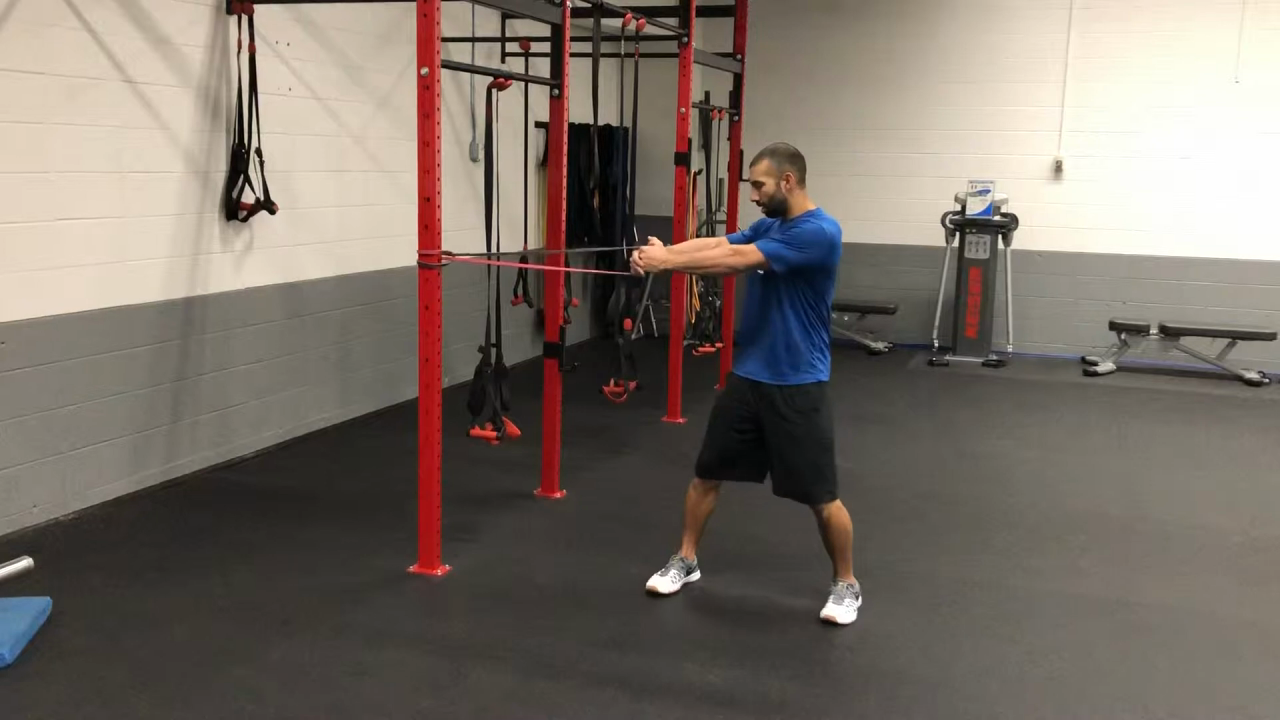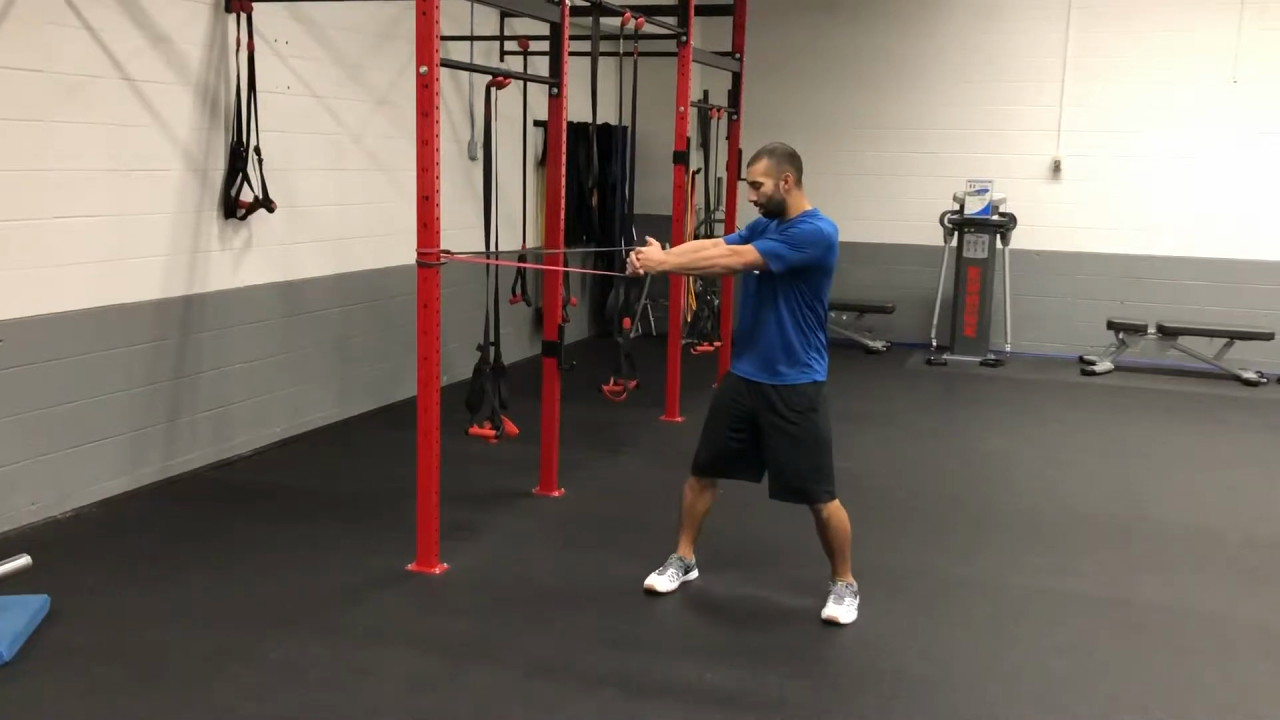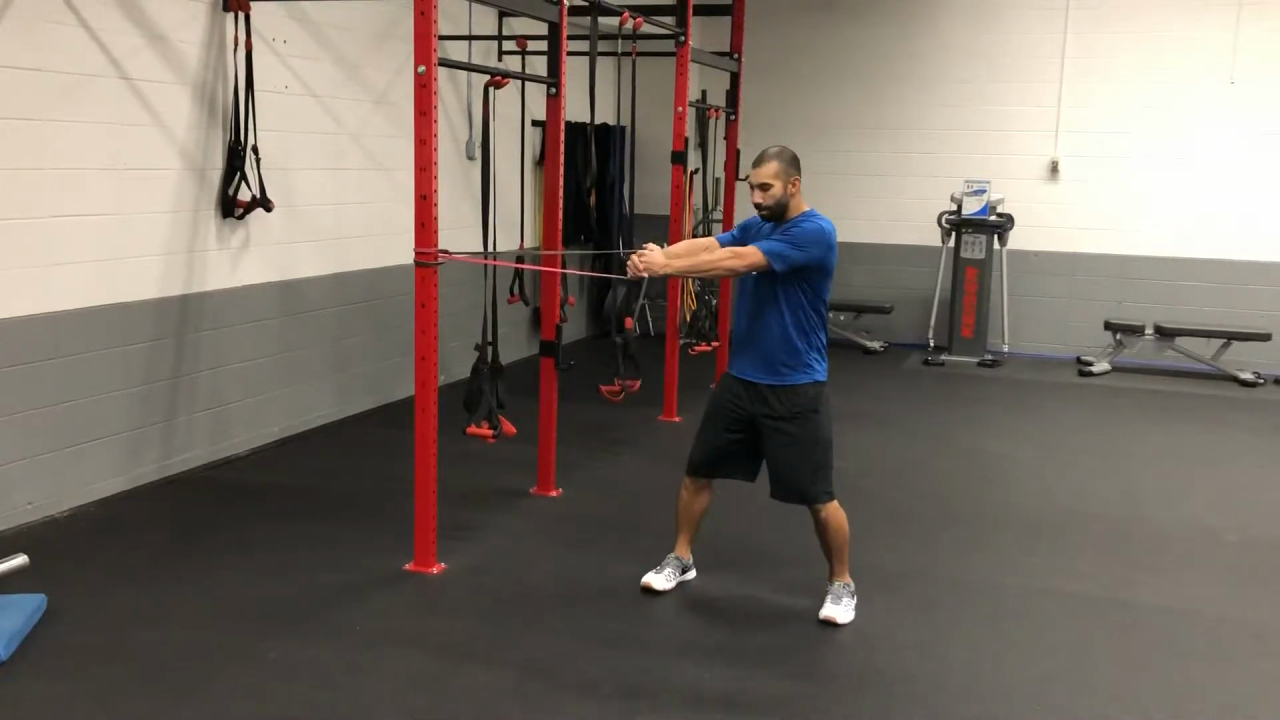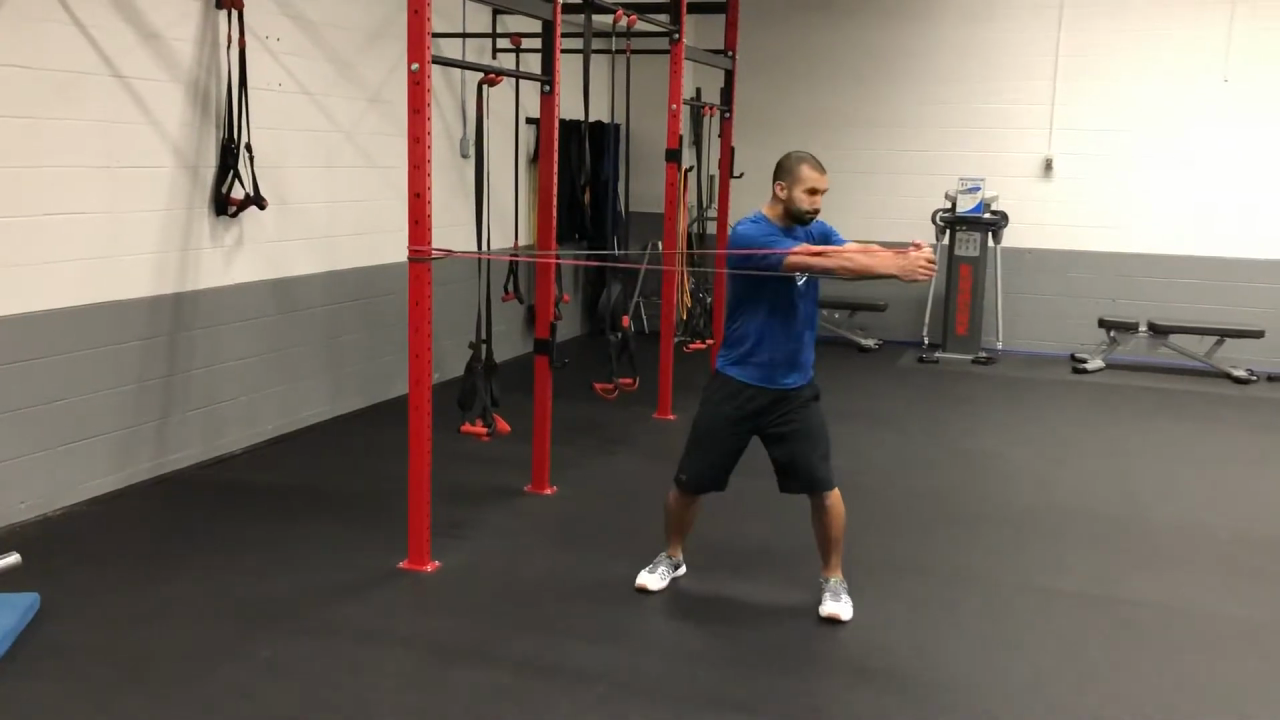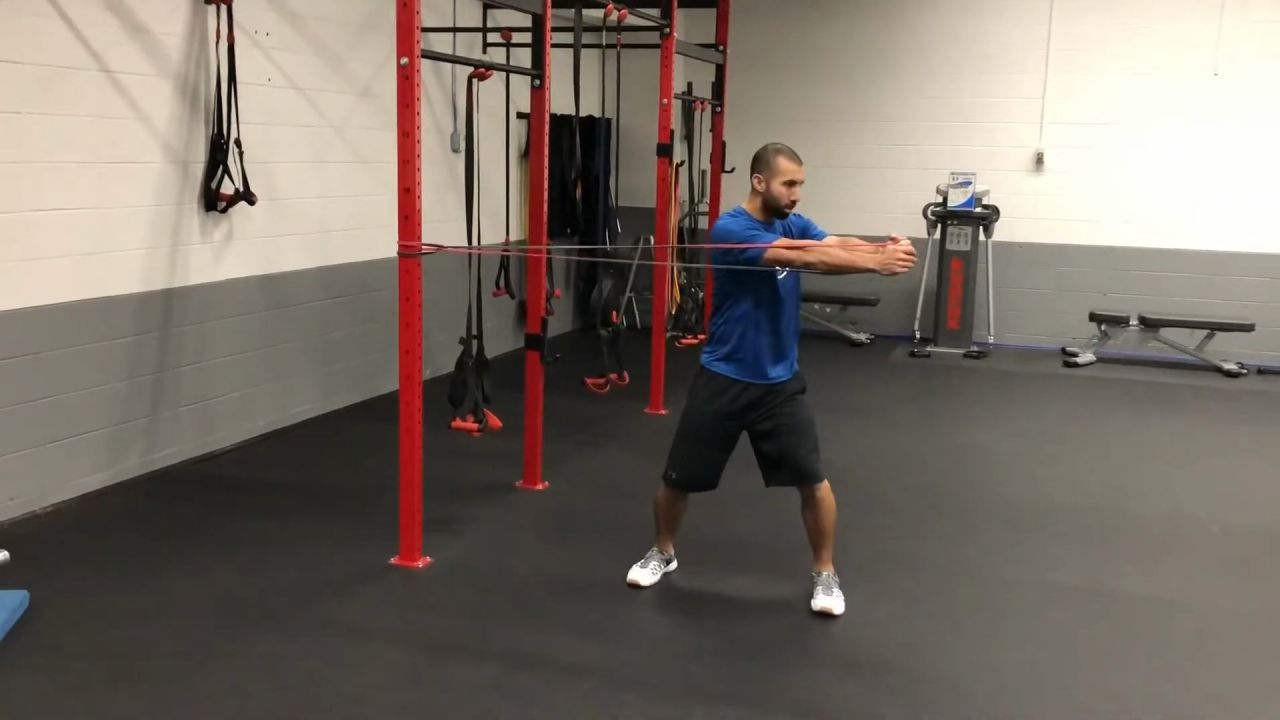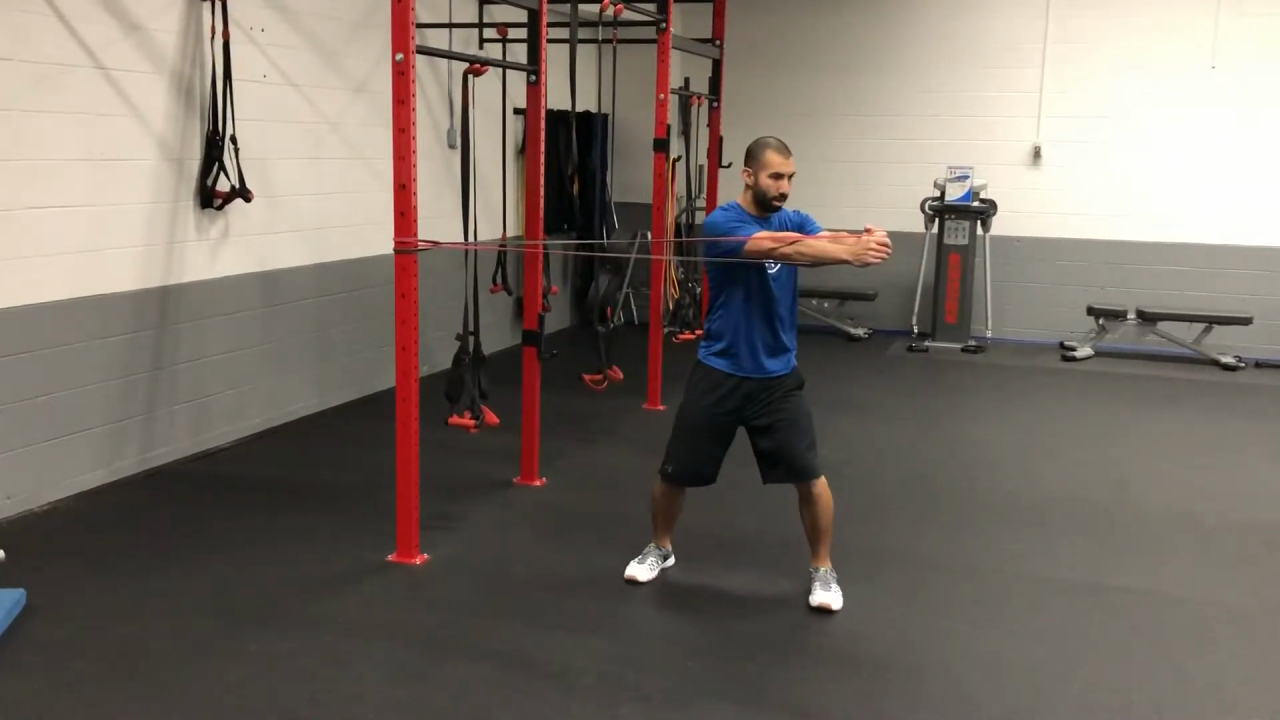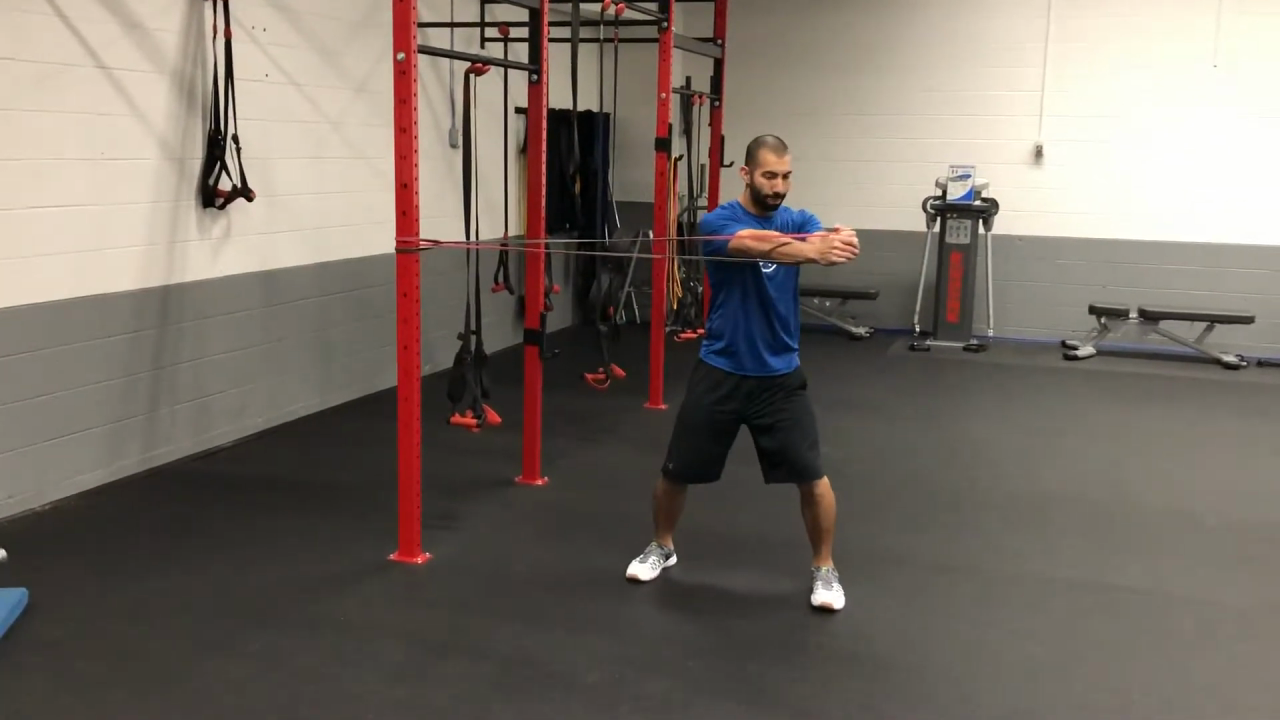
dt=0.5s
person 1, frame 1
left shoulder: (819, 233)
right shoulder: (766, 227)
left elbow: (738, 260)
right elbow: (714, 245)
left wrist: (667, 262)
right wrist: (662, 252)
left hip: (798, 385)
right hip: (746, 377)
left knee: (821, 497)
right knee: (706, 474)
left ankle: (845, 584)
right ankle: (685, 561)
person 1, frame 2
left shoulder: (816, 233)
right shoulder: (763, 226)
left elbow: (734, 260)
right elbow: (712, 246)
left wrist: (663, 264)
right wrist: (660, 254)
left hip: (795, 385)
right hip: (742, 375)
left knee: (819, 497)
right knee: (702, 472)
left ankle: (843, 583)
right ankle: (683, 559)
person 1, frame 3
left shoulder: (815, 234)
right shoulder: (754, 226)
left elbow: (741, 263)
right elbow: (705, 247)
left wrist: (668, 266)
right wrist: (658, 255)
left hip: (797, 388)
right hip: (741, 379)
left knee: (819, 496)
right knee: (698, 472)
left ankle: (841, 584)
right ankle: (680, 559)
person 1, frame 4
left shoulder: (815, 230)
right shoulder: (750, 236)
left elbow: (856, 252)
right elbow: (823, 263)
left wrist: (905, 255)
right wrist: (898, 269)
left hip: (794, 388)
right hip: (737, 383)
left knee: (823, 487)
right knee: (690, 482)
left ankle: (833, 579)
right ankle: (672, 557)
person 1, frame 5
left shoulder: (795, 224)
right shoulder: (731, 230)
left elbow: (837, 245)
right elbow: (802, 258)
left wrist: (883, 248)
right wrist: (876, 263)
left hip: (781, 381)
right hip: (724, 379)
left knee: (813, 481)
right knee: (678, 479)
left ankle: (824, 573)
right ankle: (662, 552)
person 1, frame 6
left shoulder: (793, 219)
right shoulder: (722, 224)
left elbow: (824, 240)
right elbow: (782, 250)
left wrist: (861, 241)
right wrist: (850, 253)
left hip: (778, 376)
right hip: (720, 373)
left knee: (810, 477)
right knee: (676, 474)
left ankle: (822, 569)
right ankle: (660, 548)
person 1, frame 7
left shoulder: (799, 220)
right shoulder: (718, 222)
left elbow: (818, 240)
right elbow: (761, 245)
left wrist: (838, 243)
right wrist: (815, 252)
left hip: (780, 375)
right hip: (720, 372)
left knee: (812, 477)
right knee: (676, 472)
left ankle: (824, 568)
right ankle: (661, 546)
